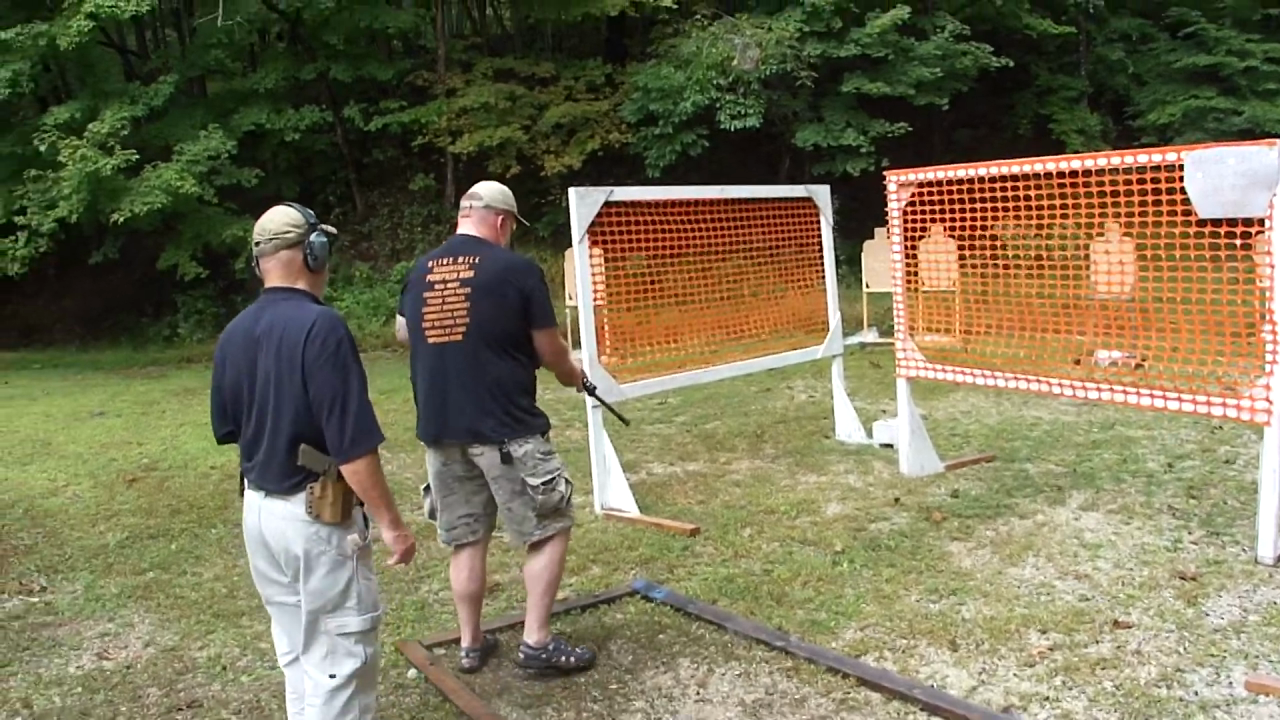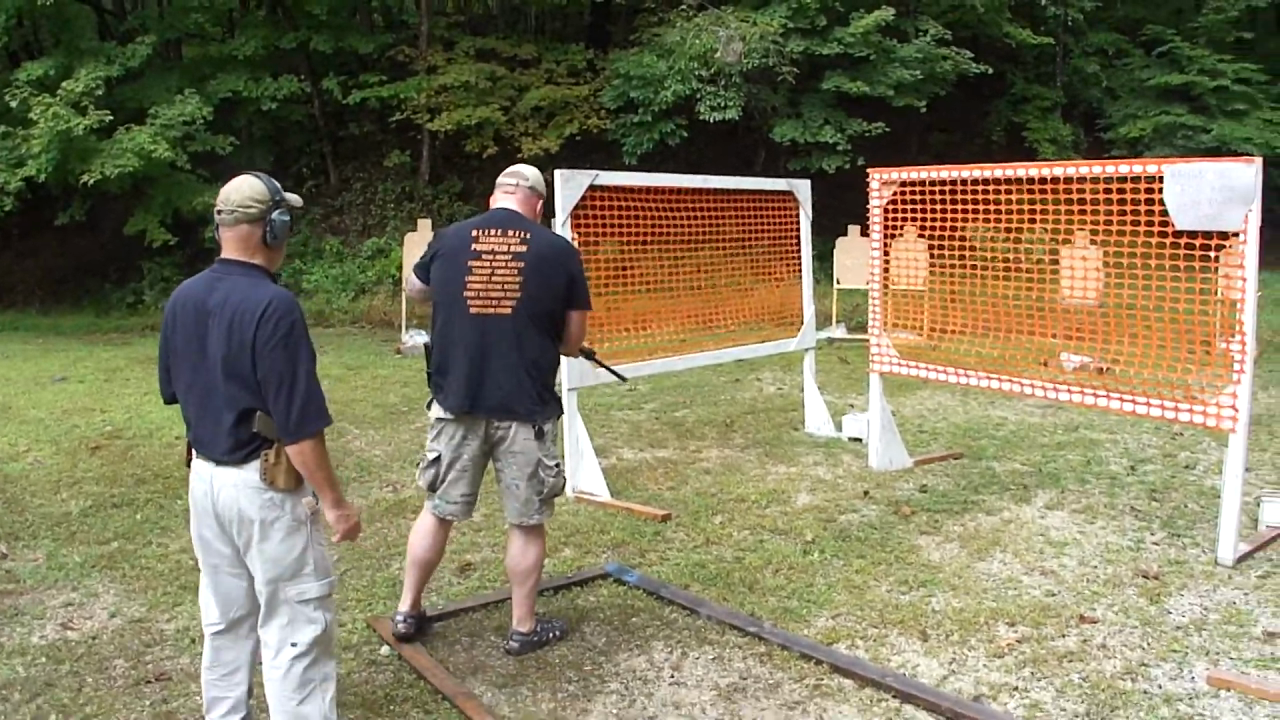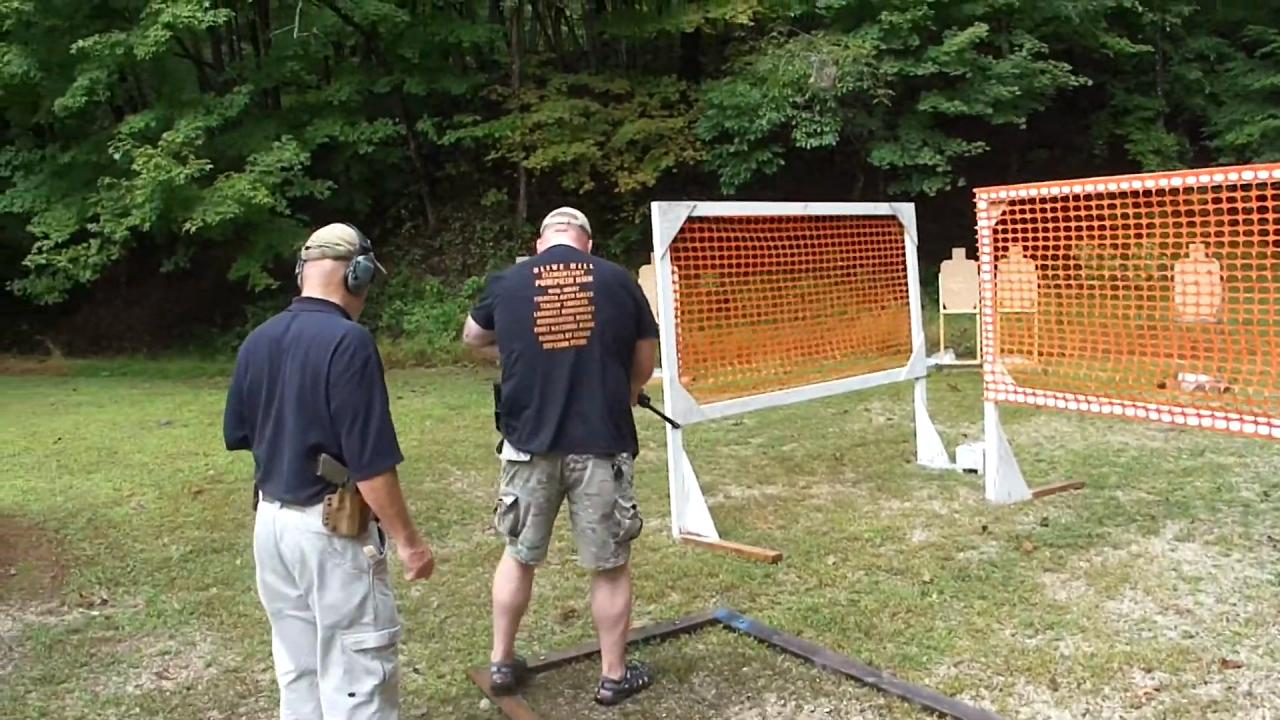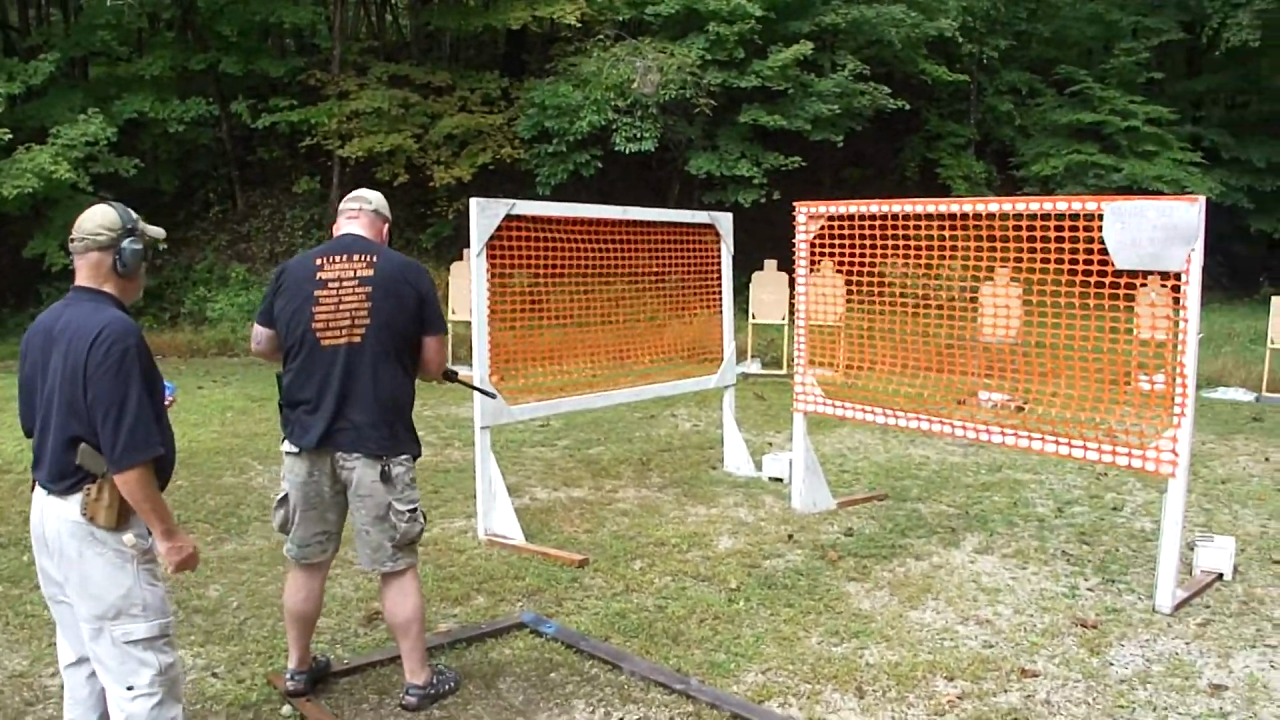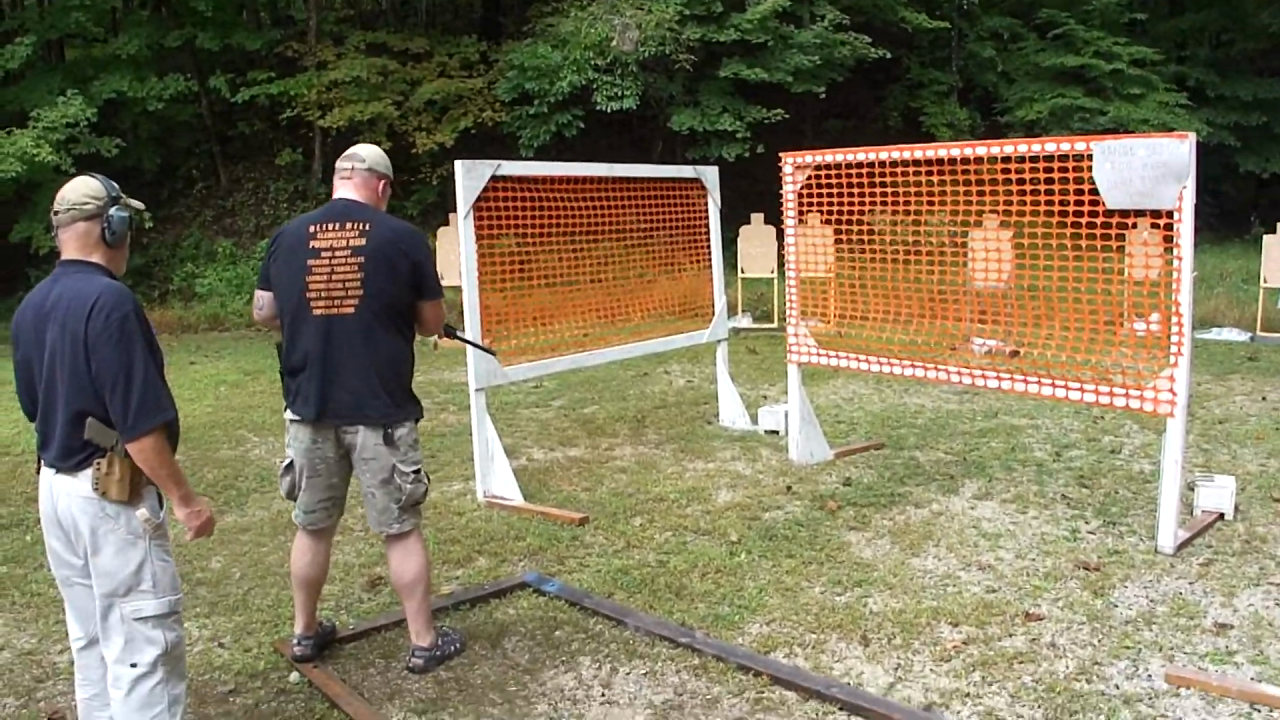
dt=1s
person 1, frame 1
left shoulder: (233, 333)
right shoulder: (320, 326)
left elbow: (226, 428)
right elbow: (352, 443)
right wrist: (389, 521)
left hip: (258, 509)
right hip: (317, 516)
left knee: (297, 651)
right knee: (341, 657)
person 1, frame 2
left shoulder: (182, 299)
right shoulder: (274, 306)
left elbow: (173, 390)
right elbow: (299, 425)
right wrist: (334, 501)
left hip: (205, 478)
right hip: (265, 486)
left knee: (226, 618)
right knee: (297, 629)
person 1, frame 3
left shoulder: (257, 340)
right shoulder: (348, 341)
left elbow: (238, 434)
right elbow: (371, 461)
right wrist: (407, 539)
left hip: (271, 519)
right hip: (331, 529)
left knee: (298, 669)
right knee: (357, 674)
person 1, frame 4
left shoulder: (42, 326)
right shoulder: (113, 331)
right elbow: (128, 457)
right wrist: (167, 533)
left hip: (50, 510)
right hip: (101, 521)
left knee: (82, 659)
right knee: (141, 670)
person 1, frame 5
left shoulder: (31, 305)
right shoulder: (108, 300)
right elbow: (139, 425)
right wrist: (184, 498)
left hip: (57, 487)
right hip: (111, 495)
left knee: (91, 638)
right knee: (145, 645)
person 2, frame 1
left shoulder: (419, 272)
right shoulder: (517, 269)
left elbow: (405, 335)
right elbow: (549, 350)
right wrist: (571, 374)
left hip: (441, 431)
right hip: (508, 431)
left knee: (464, 542)
right knee: (549, 530)
left ankle: (471, 644)
right ankle: (537, 642)
person 2, frame 2
left shoulder: (448, 239)
right shoulder: (558, 250)
left elbow: (415, 288)
right elbow: (574, 338)
left hip: (455, 402)
right hip: (525, 407)
left knee: (438, 510)
right knee: (527, 521)
left ankle: (407, 612)
right ankle: (524, 628)
person 2, frame 3
left shoulder: (507, 282)
right shoulder: (619, 280)
left elbow: (473, 336)
right elbow: (644, 368)
left hip: (528, 443)
right hip: (601, 444)
left knee: (519, 553)
right knee: (609, 563)
left ankle: (501, 662)
right ankle: (614, 675)
person 2, frame 4
left shoulder: (291, 270)
right shoulder: (409, 273)
left elbow: (261, 346)
right elbow: (433, 367)
left hip: (307, 440)
right hip: (379, 444)
left knee: (306, 561)
right knee: (397, 566)
left ankle: (298, 667)
right ankle: (419, 681)
person 2, frame 5
left shoulder: (286, 237)
right shoulder: (404, 238)
left elbow: (263, 314)
right elbow: (432, 324)
left hip: (309, 409)
right hip: (382, 410)
left knee: (312, 526)
right knee: (402, 529)
left ankle: (305, 633)
right ankle: (424, 642)
